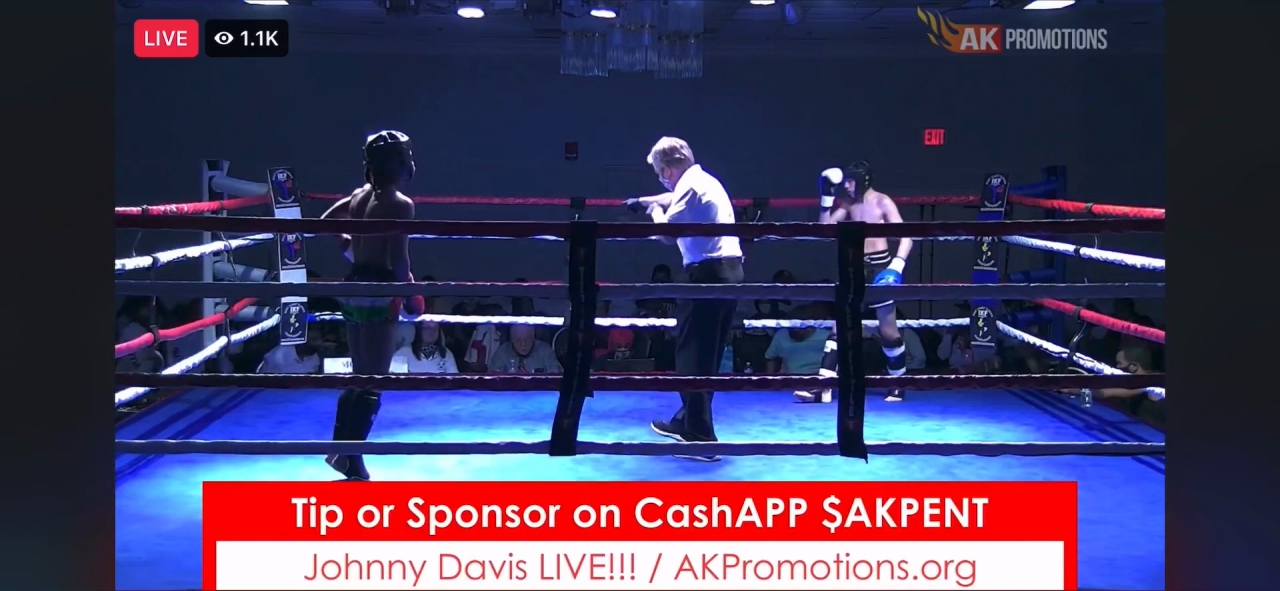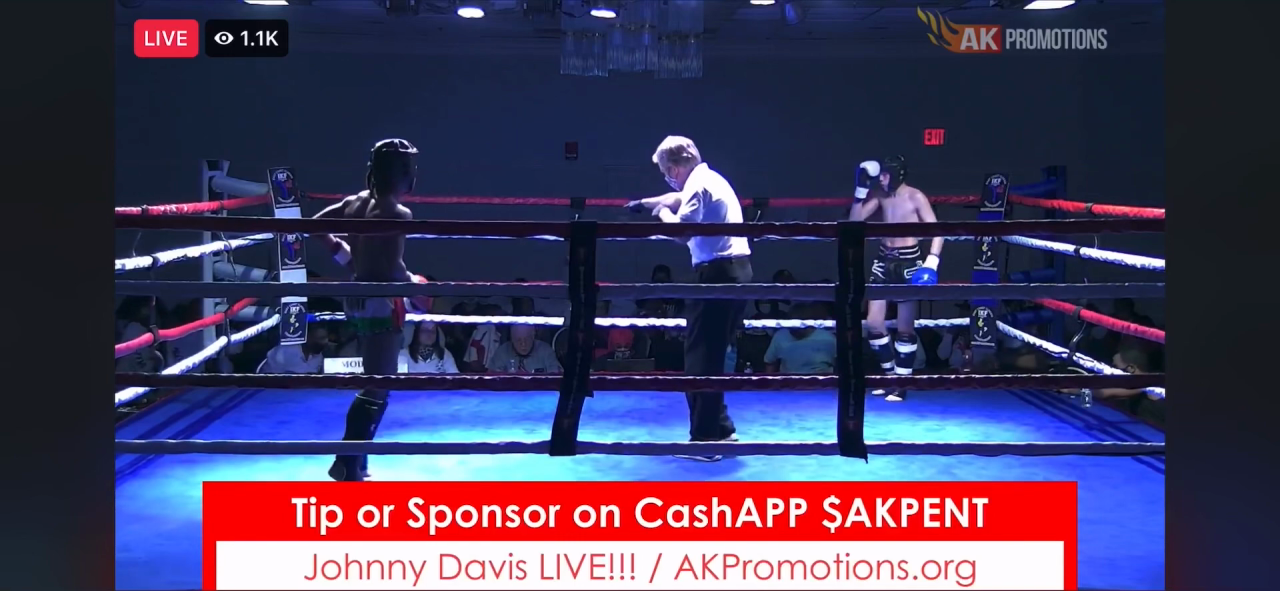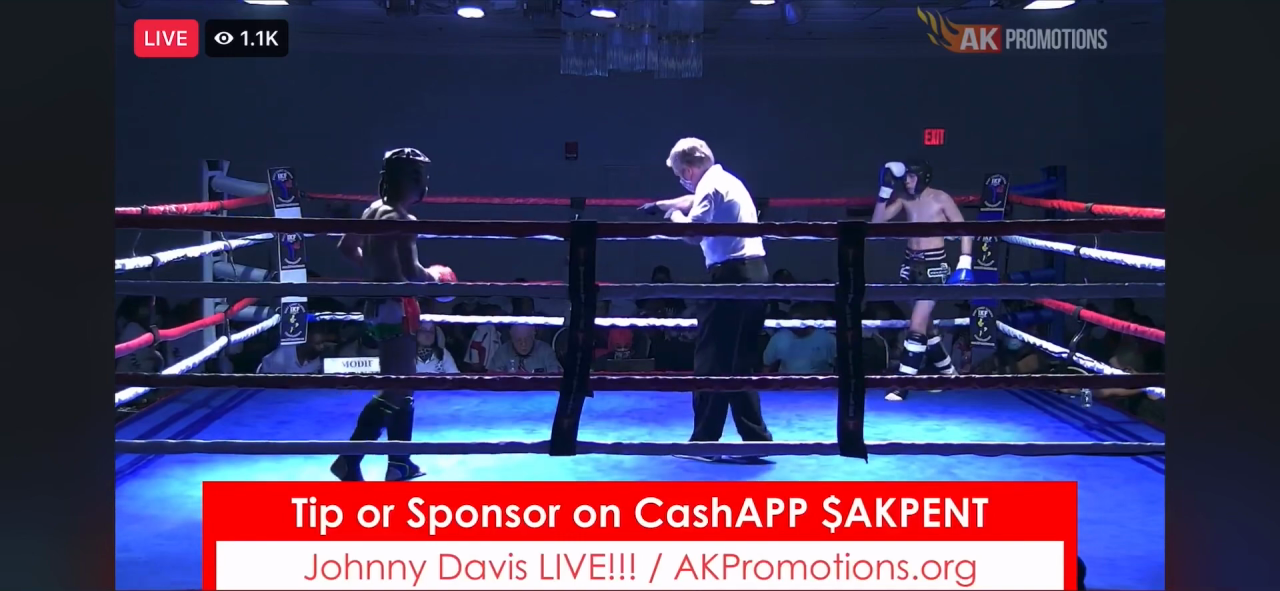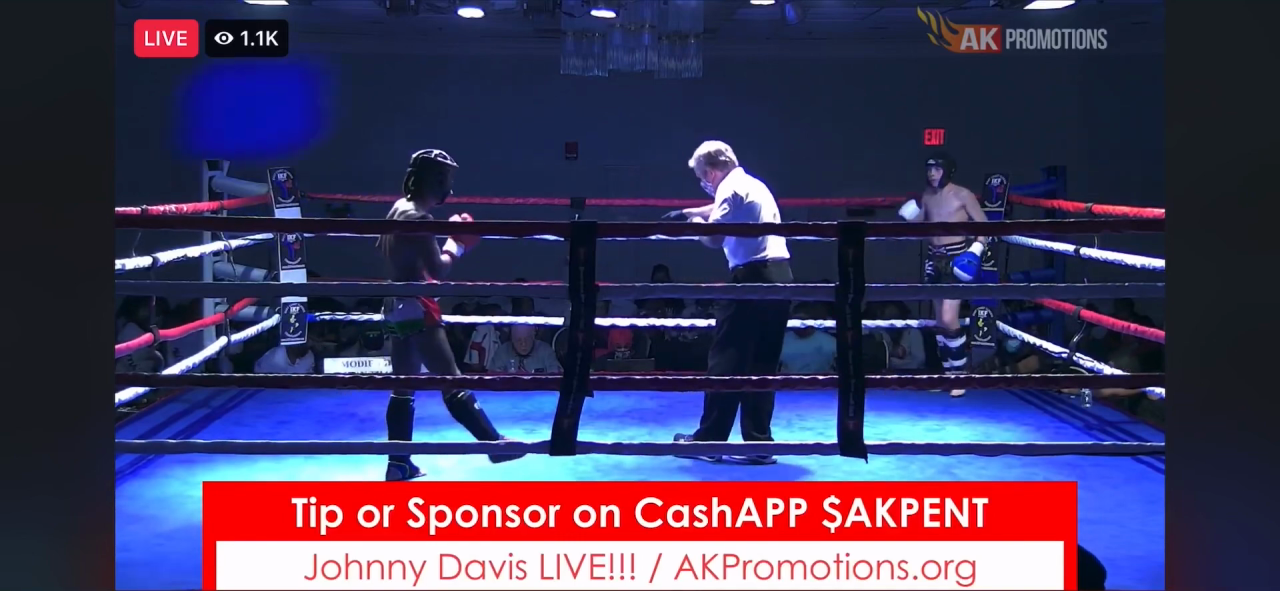
dt=0.3s
person 1, frame 1
left shoulder: (360, 195)
right shoulder: (399, 204)
left elbow: (326, 221)
right elbow: (400, 260)
left hip: (353, 291)
right hip: (380, 295)
left knee: (360, 378)
left ankle: (341, 450)
person 1, frame 2
left shoulder: (357, 202)
right shoulder: (398, 213)
left elbow: (317, 224)
right elbow: (393, 267)
left wrist: (347, 253)
right wrist: (412, 283)
left hip: (357, 299)
right hip: (381, 303)
left knee: (373, 386)
right knee: (377, 390)
person 1, frame 3
left shoulder: (373, 211)
right shoulder: (402, 221)
left elbow: (346, 248)
right elbow: (411, 274)
right wrist: (434, 277)
left hip: (376, 308)
right hip: (396, 311)
left knee: (400, 387)
right knee: (395, 395)
person 1, frame 4
left shoulder: (400, 207)
right shoulder: (418, 217)
left elbow: (382, 247)
right elbow: (438, 270)
right wrist: (456, 244)
left hip: (396, 307)
right hip: (416, 308)
left knee: (403, 390)
right knee: (451, 381)
right ankle: (492, 443)
person 2, frame 1
left shoulder: (688, 186)
right shoulder: (706, 181)
left wrist: (655, 210)
right wrist: (645, 200)
left hip: (708, 274)
right hip: (729, 272)
left knee: (693, 357)
right knee: (707, 356)
left ankle: (700, 439)
right ankle: (686, 423)
person 2, frame 2
left shoulder: (698, 185)
right shoulder: (711, 179)
right elbow: (680, 199)
left wrist: (662, 211)
right wrist: (646, 202)
left hip: (718, 273)
right hip: (737, 271)
left knee: (702, 358)
right knee: (712, 357)
left ankle: (705, 440)
right ankle: (720, 428)
person 2, frame 3
left shoulder: (710, 185)
right shoulder: (728, 181)
left elbow: (692, 232)
right elbow: (696, 202)
left wrist: (673, 214)
right wrist: (660, 204)
left hip: (731, 276)
right hip: (754, 273)
left knee: (712, 361)
right knee: (741, 364)
left ankle: (704, 442)
right ankle: (756, 437)
person 2, frame 4
left shoulder: (730, 188)
right shoulder: (753, 184)
left elbow: (713, 238)
left wrist: (695, 220)
right wrist: (687, 211)
left hip: (753, 278)
right hip: (778, 276)
left knee: (726, 361)
right knee: (761, 366)
left ankle: (709, 439)
right ankle: (759, 442)
person 3, frame 1
left shoulder: (882, 202)
right shoulder: (847, 202)
left elbow: (906, 238)
right elbow: (825, 228)
left wrist: (897, 265)
right wrist: (827, 197)
left hip: (877, 267)
left knee: (888, 332)
left ankle: (898, 386)
right ankle: (824, 388)
person 3, frame 2
left shoulder: (916, 197)
right shoulder: (881, 195)
left elbow: (936, 232)
right elbow: (855, 220)
left wrist: (931, 264)
right wrist: (861, 188)
left hip: (908, 262)
right hip: (884, 260)
left knee: (904, 327)
right knee: (873, 324)
left ankle: (900, 385)
right ankle: (890, 373)
person 3, frame 3
left shoulder: (941, 199)
right shoulder: (904, 199)
right elbow: (877, 220)
left wrist: (965, 262)
right wrist: (886, 188)
left hip: (934, 265)
right hip: (911, 263)
left knee: (917, 326)
right knee: (926, 325)
left ankle: (903, 385)
right ankle: (948, 374)
person 3, frame 4
left shoulder: (963, 195)
right shoulder: (927, 195)
left wrist: (976, 249)
right wrist: (908, 218)
left hip: (958, 259)
right hip: (934, 259)
left knee: (949, 320)
right knee: (943, 321)
left ankle: (960, 374)
right ankle: (951, 374)
